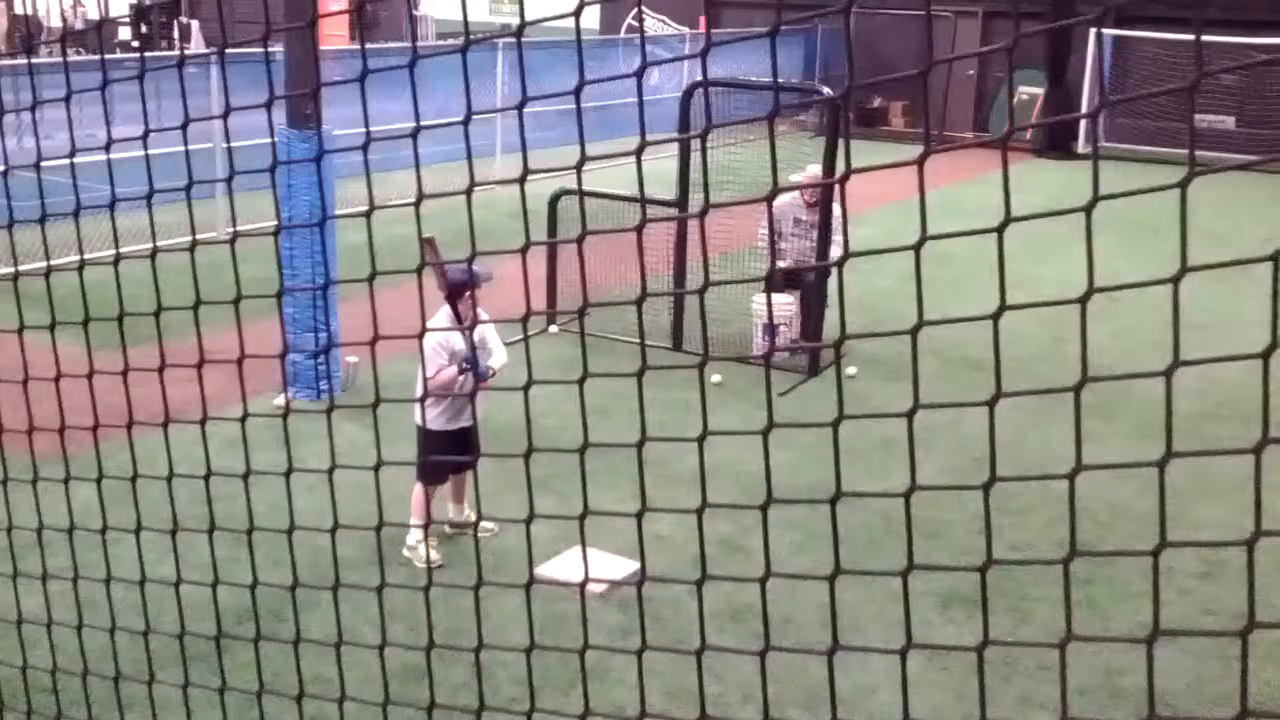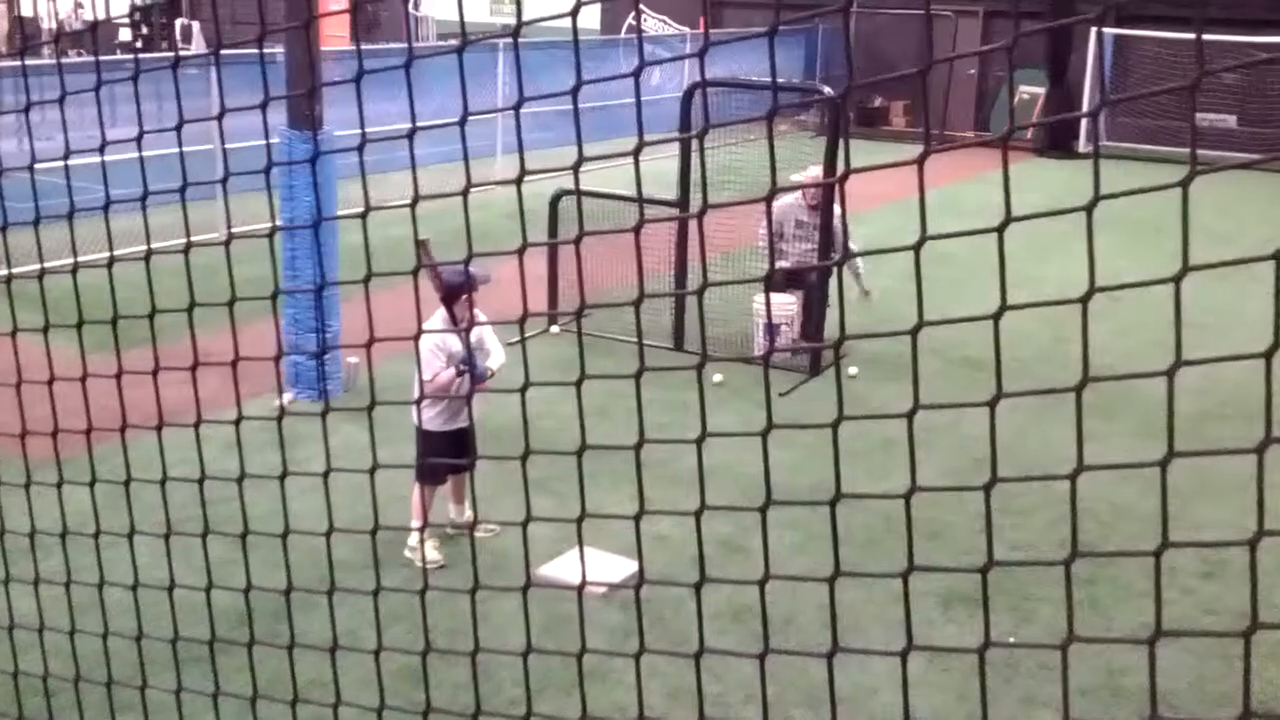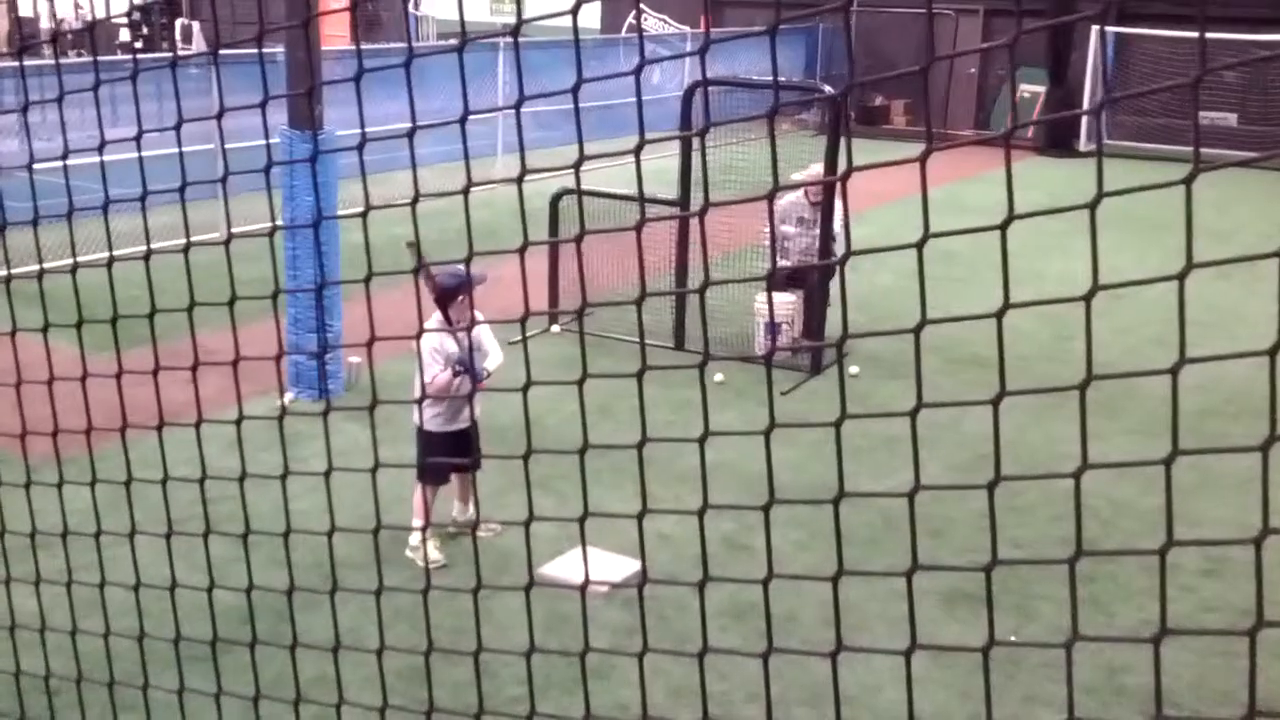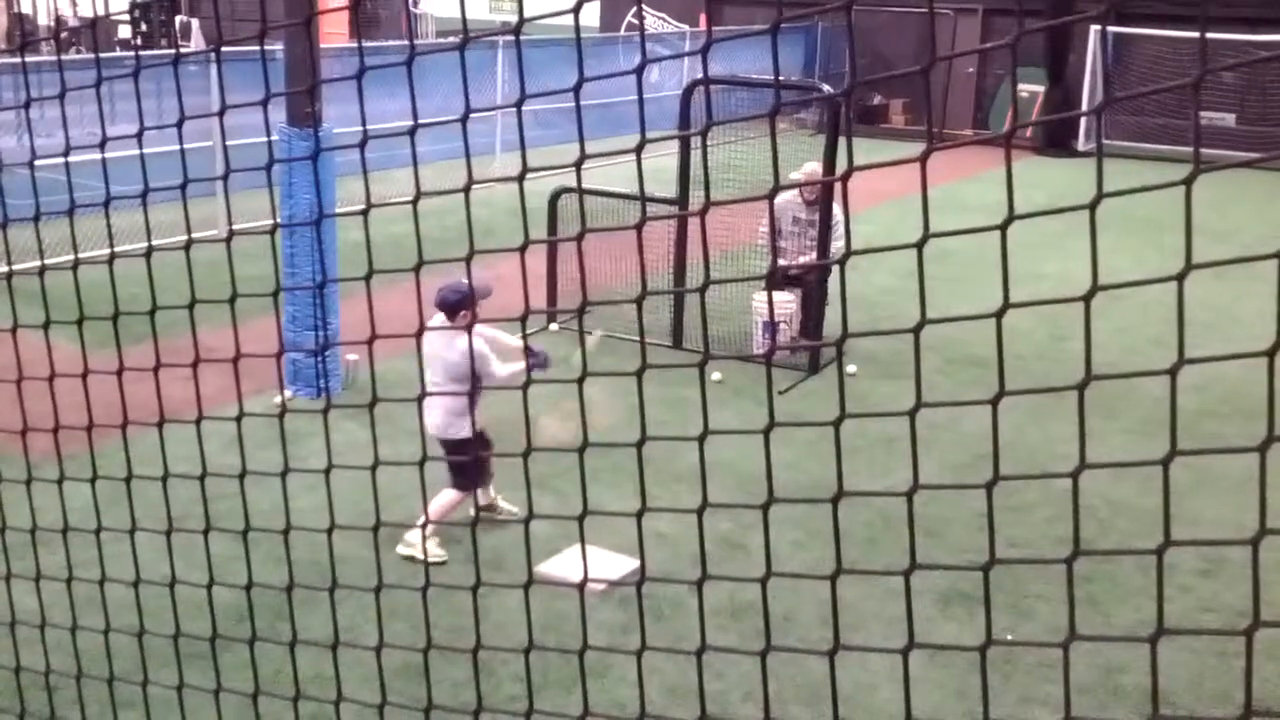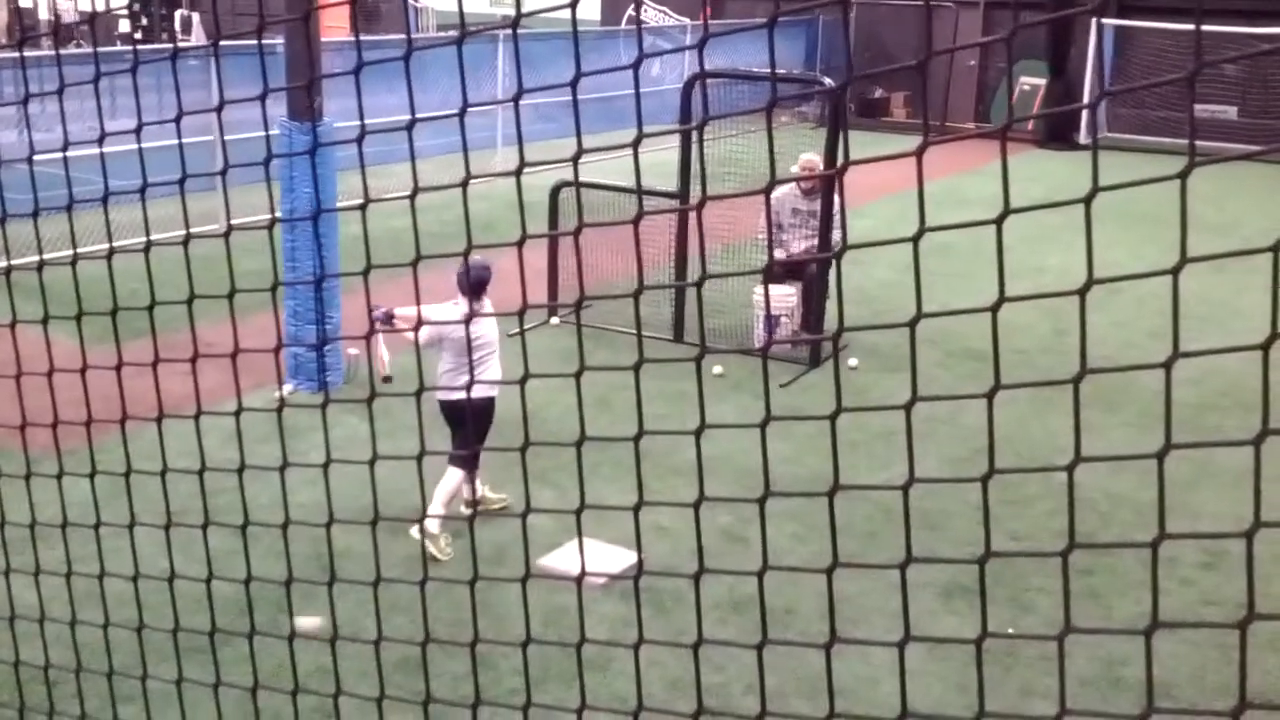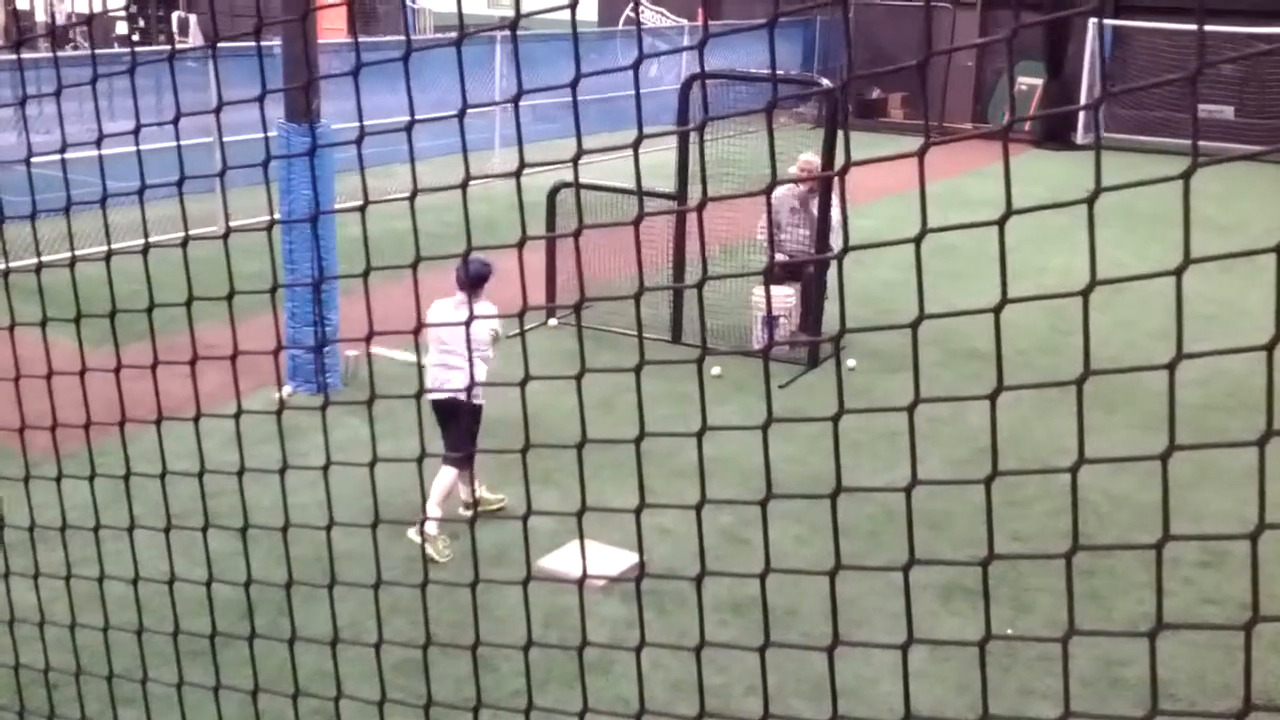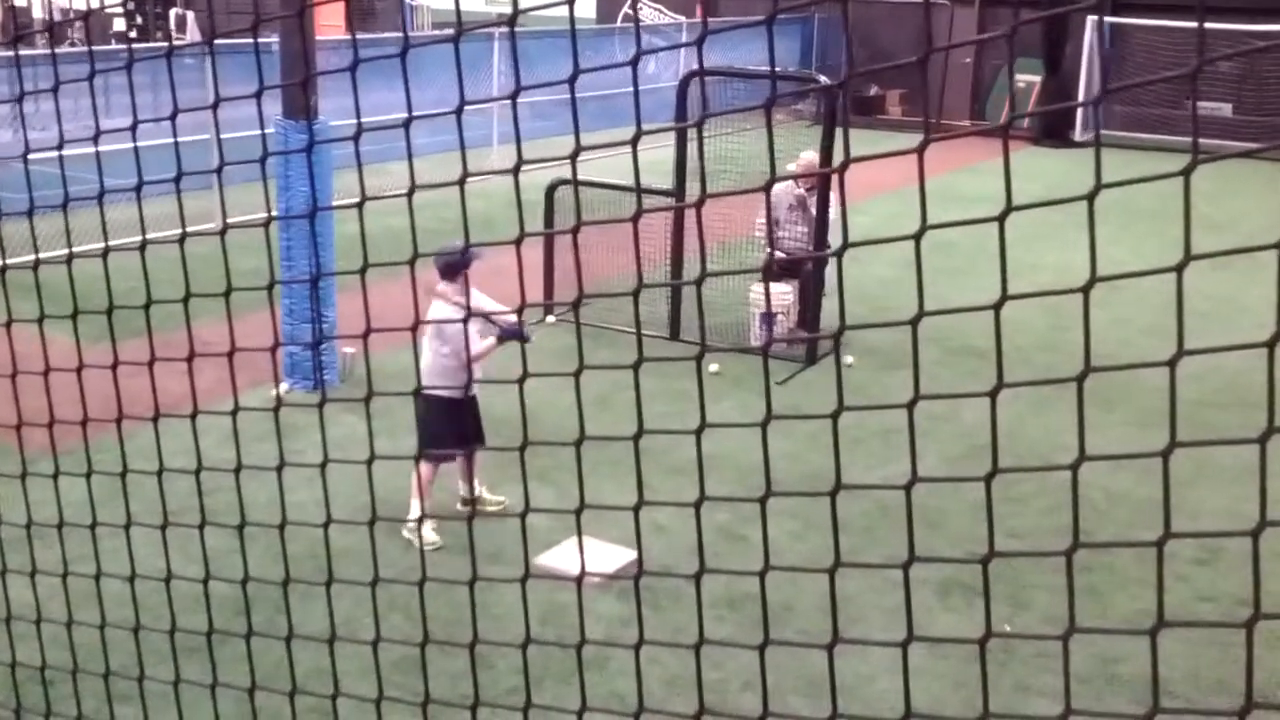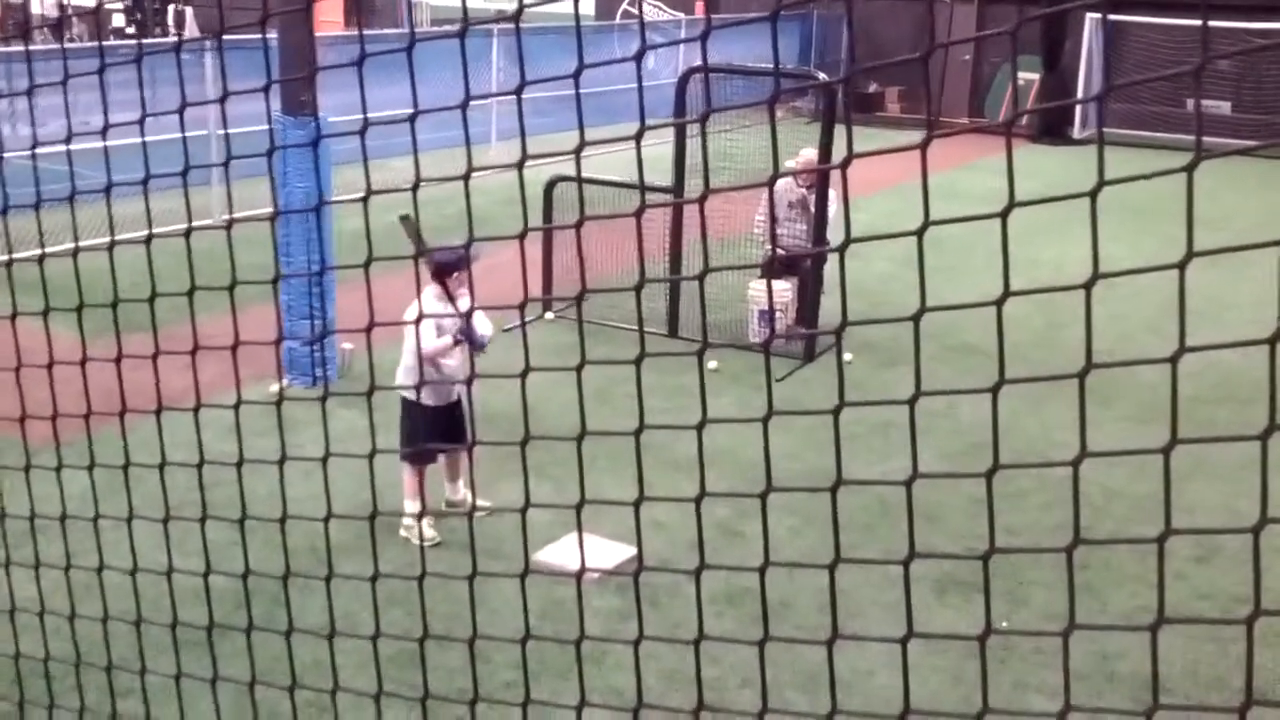
dt=0.4s
person 1, frame 1
left shoulder: (478, 318)
right shoulder: (436, 332)
left elbow: (499, 351)
right elbow: (433, 383)
left wrist: (489, 368)
right wrist: (462, 366)
left hip: (465, 411)
right hip: (437, 418)
left knee: (461, 468)
right knee: (430, 478)
left ankle: (459, 517)
right ankle: (416, 537)
person 1, frame 2
left shoulder: (477, 320)
right shoulder: (433, 335)
left elbow: (497, 352)
right elbow: (430, 386)
left wrist: (486, 370)
right wrist: (459, 368)
left hip: (462, 412)
right hip: (435, 419)
left knee: (461, 469)
right knee: (429, 479)
left ankle: (461, 518)
right ankle: (418, 538)
person 1, frame 3
left shoulder: (475, 320)
right shoulder: (433, 337)
left elbow: (495, 354)
right elbow: (431, 387)
left wrist: (482, 371)
right wrist: (456, 370)
left hip: (465, 411)
right hip: (436, 419)
left knee: (468, 471)
right knee: (432, 478)
left ankle: (464, 516)
right ankle: (419, 537)
person 1, frame 4
left shoulder: (436, 323)
right shoulder: (471, 347)
left elbow: (480, 331)
right elbow: (498, 375)
left wrist: (521, 345)
right wrist: (529, 363)
left hip: (440, 413)
right hip: (455, 423)
left knee: (481, 456)
right knee: (465, 483)
left ankle: (486, 502)
right ankle: (418, 535)
person 1, frame 5
left shoulder: (445, 319)
right shoulder: (486, 308)
left elbow: (420, 338)
right elbow: (435, 312)
left wrist: (391, 316)
right wrist: (393, 313)
left hip: (448, 394)
right hip: (480, 396)
left knee: (467, 448)
right knee: (462, 459)
left ankle: (474, 494)
right ankle: (431, 522)
person 1, frame 6
left shoulder: (436, 308)
right shoulder: (490, 314)
left hip: (437, 388)
right hip: (465, 392)
left knee: (463, 447)
right knee: (455, 457)
left ankle: (471, 494)
right ankle: (429, 523)
person 1, frame 7
left shoulder: (460, 296)
right shoulder: (448, 310)
left elbow: (498, 312)
right elbow: (471, 355)
left wrist: (512, 324)
right wrist: (499, 338)
left hip: (460, 386)
right hip: (438, 390)
left knee: (469, 443)
right knee: (432, 454)
left ankle: (470, 494)
right ankle: (415, 519)
person 1, frame 8
left shoulder: (461, 297)
right shoulder: (421, 310)
left elbow: (484, 324)
right elbow: (423, 352)
left wrist: (479, 335)
right wrist: (457, 337)
left hip: (450, 389)
right hip: (420, 394)
left knee: (454, 446)
right knee: (417, 457)
left ankle: (456, 495)
right ankle: (412, 517)
person 2, frame 1
left shoulder: (833, 211)
right shoulder: (783, 203)
left elbow: (838, 246)
right elbow: (765, 235)
left wrist: (831, 257)
right wrist: (775, 260)
left hip: (813, 267)
right hip: (784, 265)
left knee: (812, 283)
right knee: (773, 282)
person 2, frame 2
left shoulder: (834, 212)
right shoulder: (784, 204)
left elbow: (847, 249)
right elbow: (767, 235)
left wrist: (861, 283)
right wrist: (777, 260)
left hip: (815, 267)
right hip: (786, 266)
left knee: (815, 284)
right knee: (774, 283)
left ankle: (812, 339)
person 2, frame 3
left shoulder: (834, 207)
right shoulder: (787, 202)
left elbow: (832, 232)
right elbow: (770, 234)
right wrist: (778, 259)
left hip: (818, 266)
right hip: (788, 264)
left knee: (816, 283)
right knee: (775, 281)
left ankle: (812, 338)
person 2, frame 4
left shoulder: (831, 210)
right shoulder: (783, 201)
left elbow: (836, 246)
right elbow: (766, 232)
left wrist: (806, 261)
right wrist: (776, 257)
left hip: (814, 265)
right hip: (784, 262)
left knee: (814, 283)
right knee: (773, 279)
left ankle: (810, 337)
person 2, frame 5
left shoulder: (831, 200)
right shoulder: (781, 194)
left elbow: (837, 238)
right elbow: (767, 227)
left wrist: (810, 245)
right wrist: (775, 250)
left hip: (815, 257)
right hip: (786, 254)
left knee: (814, 274)
right knee: (772, 271)
left ankle: (810, 328)
person 2, frame 6
left shoulder: (828, 199)
right shoulder: (780, 194)
right elbow: (766, 227)
left wrist: (806, 207)
right wrist: (773, 252)
left hip: (813, 257)
right hip: (784, 256)
left knee: (813, 275)
right knee: (772, 272)
left ankle: (808, 329)
person 2, frame 7
left shoulder: (827, 197)
right shoulder: (778, 191)
right elbow: (764, 224)
left wrist: (805, 207)
right wrist: (770, 249)
left hip: (810, 255)
right hip: (781, 252)
left knee: (811, 272)
right knee: (769, 269)
person 2, frame 8
left shoulder: (827, 194)
right shoulder: (777, 188)
right elbow: (763, 220)
left wrist: (806, 207)
right wrist: (769, 246)
left hip: (809, 252)
right hip: (780, 249)
left knee: (810, 270)
right knee: (768, 267)
